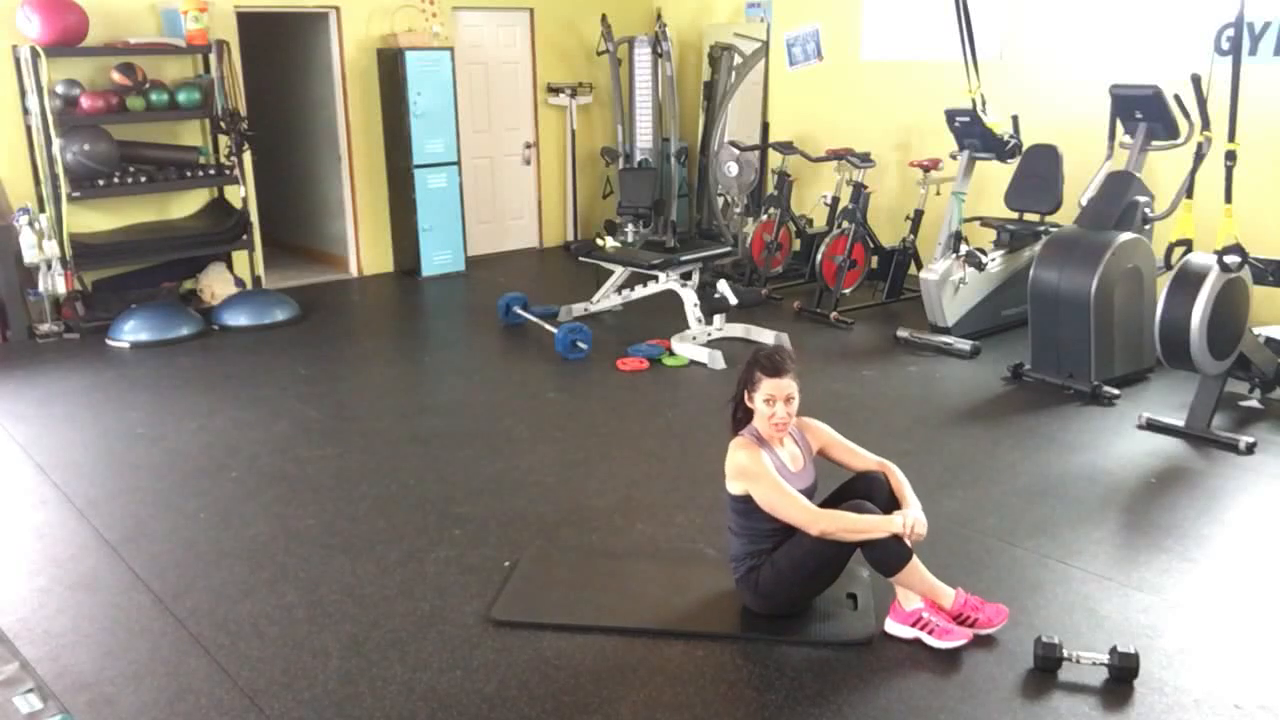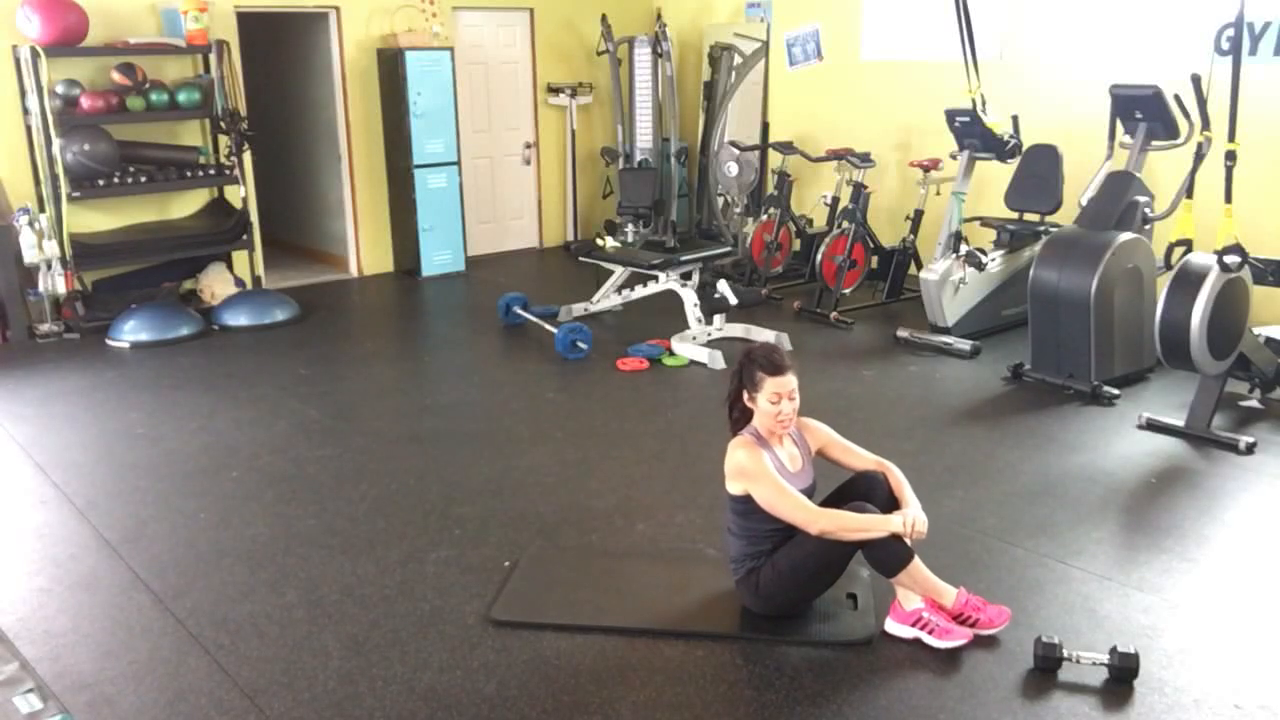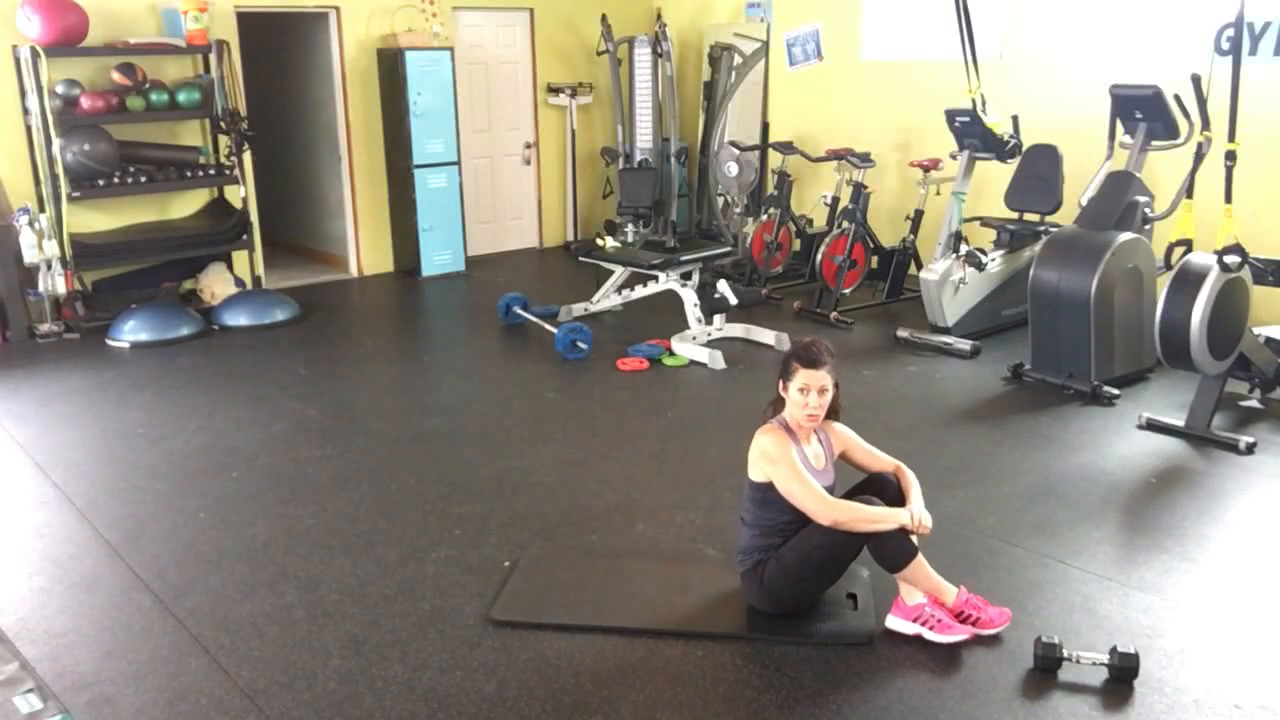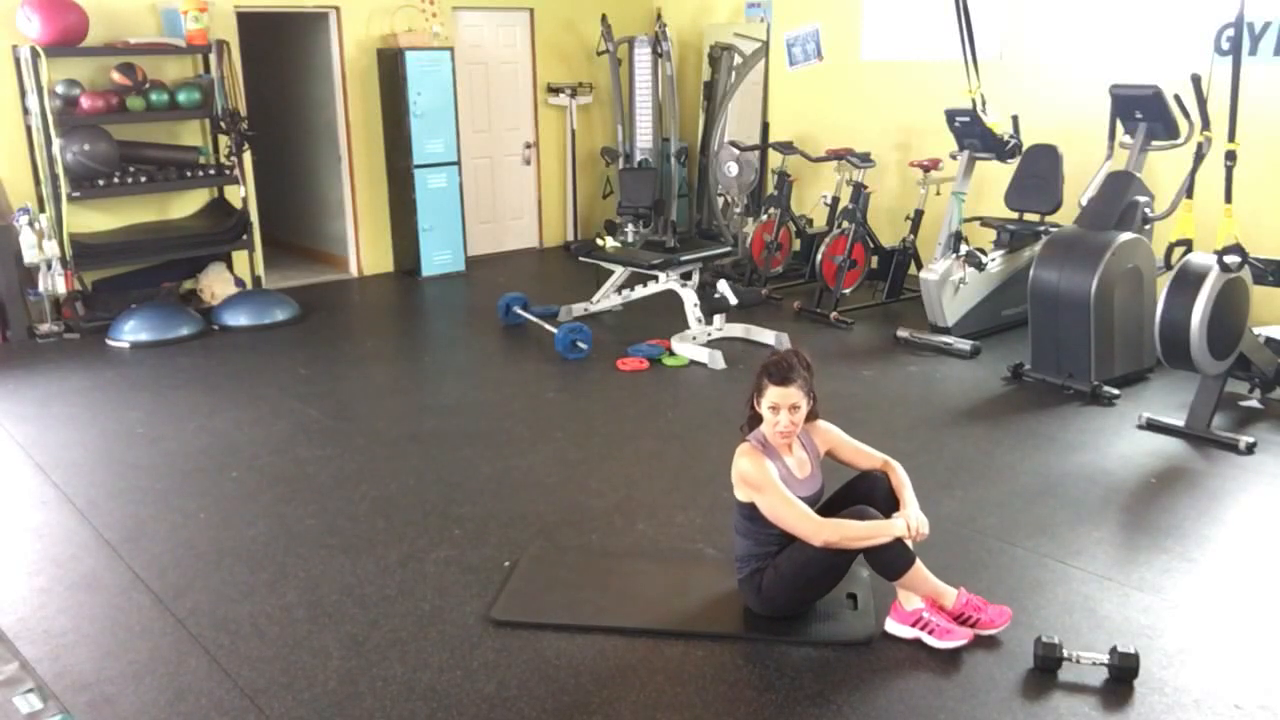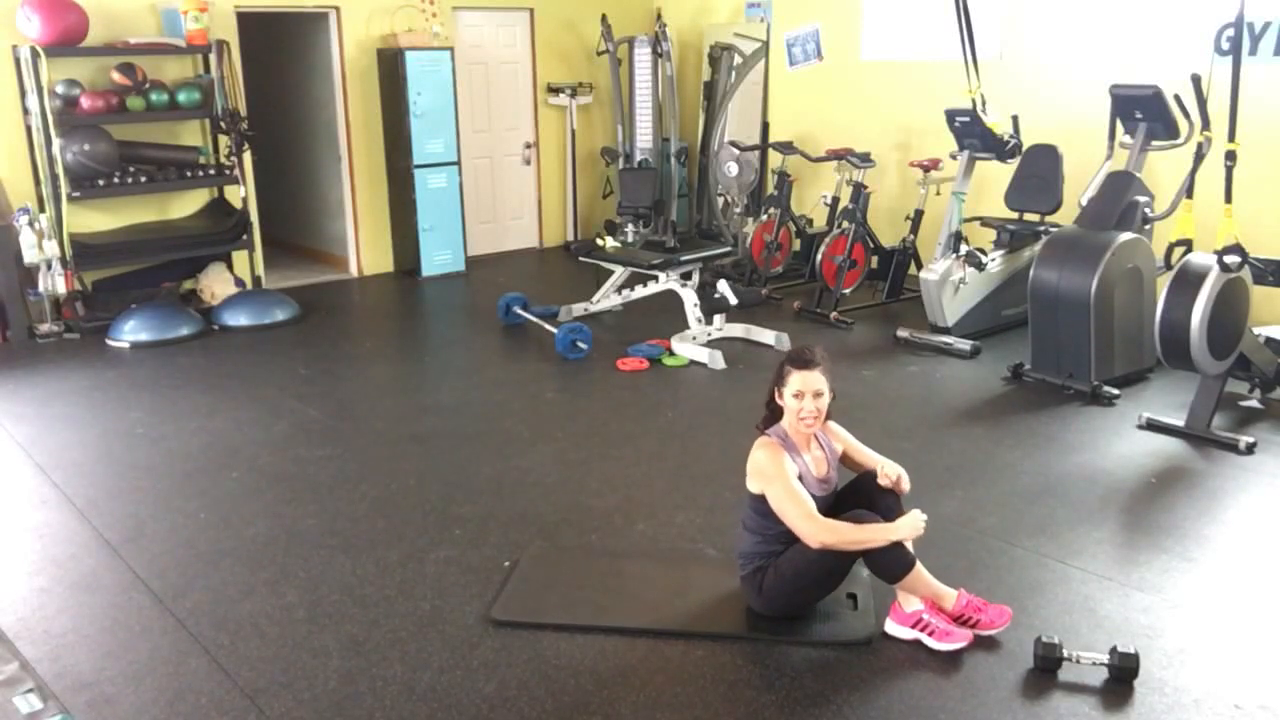
dt=1s
person 1, frame 1
left shoulder: (805, 431)
right shoulder: (745, 456)
left elbow: (884, 467)
right elbow: (817, 524)
left wrist: (912, 508)
right wrist: (895, 523)
left hip: (795, 555)
right hip: (764, 582)
left knee: (873, 484)
right knee: (859, 513)
left ankle: (909, 608)
right ankle: (948, 602)
person 1, frame 2
left shoulder: (805, 431)
right shoulder: (745, 455)
left elbow: (882, 466)
right elbow: (816, 522)
left wrist: (911, 506)
right wrist: (895, 523)
left hip: (797, 552)
right hip: (763, 583)
left knee: (872, 484)
right knee: (860, 516)
left ankle: (909, 607)
right ankle: (949, 601)
person 1, frame 3
left shoulder: (830, 433)
right shoulder: (771, 442)
left elbow: (900, 470)
right elbow: (829, 513)
left wrist: (915, 505)
right wrist: (902, 516)
left hip: (804, 556)
right hip: (769, 579)
left knee: (885, 485)
right knee: (866, 509)
left ankle: (912, 604)
right ankle: (950, 600)
person 1, frame 4
left shoulder: (815, 433)
right shoulder: (751, 462)
left elbow: (889, 465)
right elbow: (821, 533)
left wrist: (910, 507)
right wrist: (897, 526)
left hip: (800, 553)
right hip: (767, 584)
left knee: (875, 484)
right knee: (862, 520)
left ankle: (910, 608)
right ankle: (948, 601)
person 1, frame 5
left shoulder: (828, 433)
right shoulder: (769, 454)
left elbow: (897, 481)
right elbow: (817, 534)
left wrist: (894, 473)
right wrist: (896, 530)
left hip: (806, 555)
right hip: (769, 583)
left knee: (878, 486)
right knee: (862, 525)
left ankle: (910, 609)
right ankle: (948, 602)
